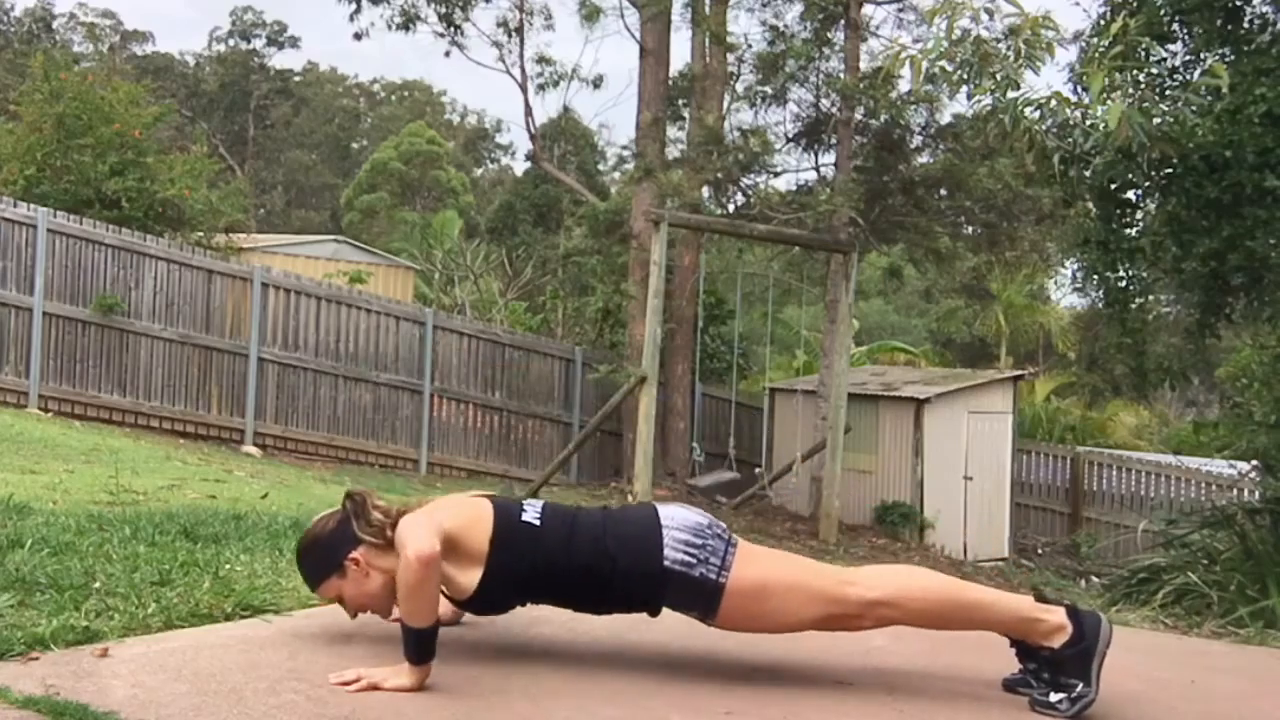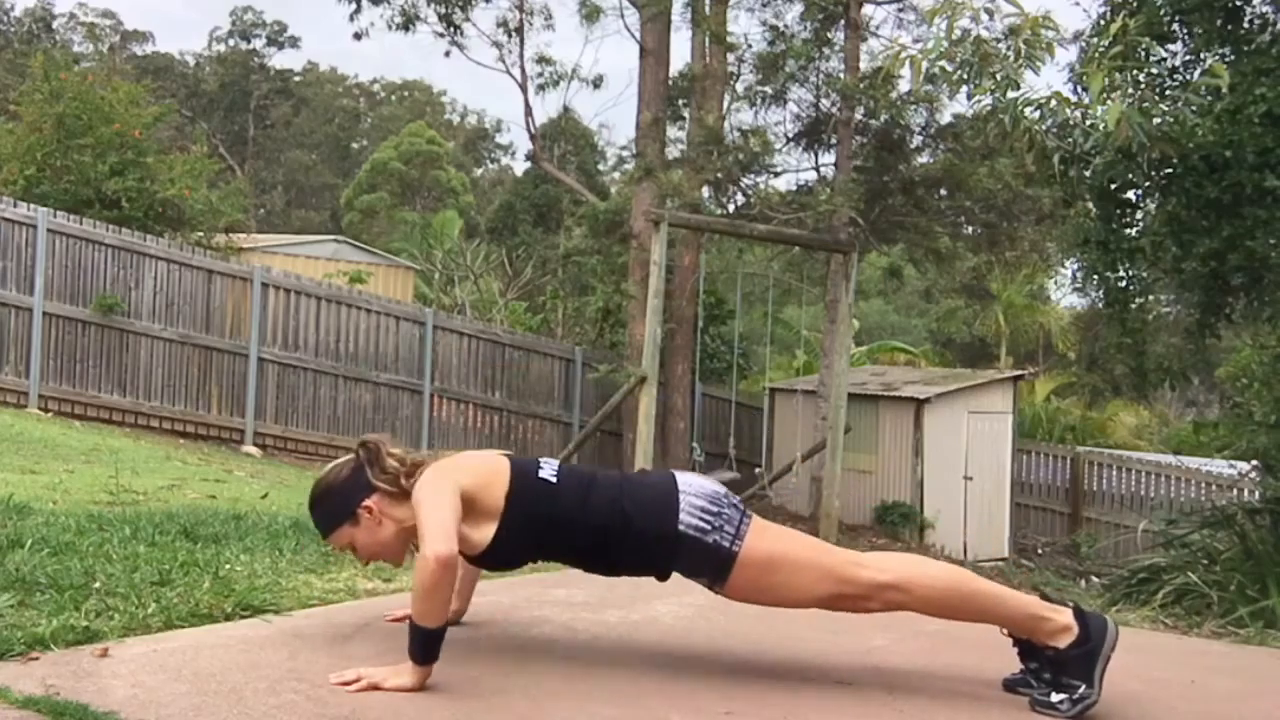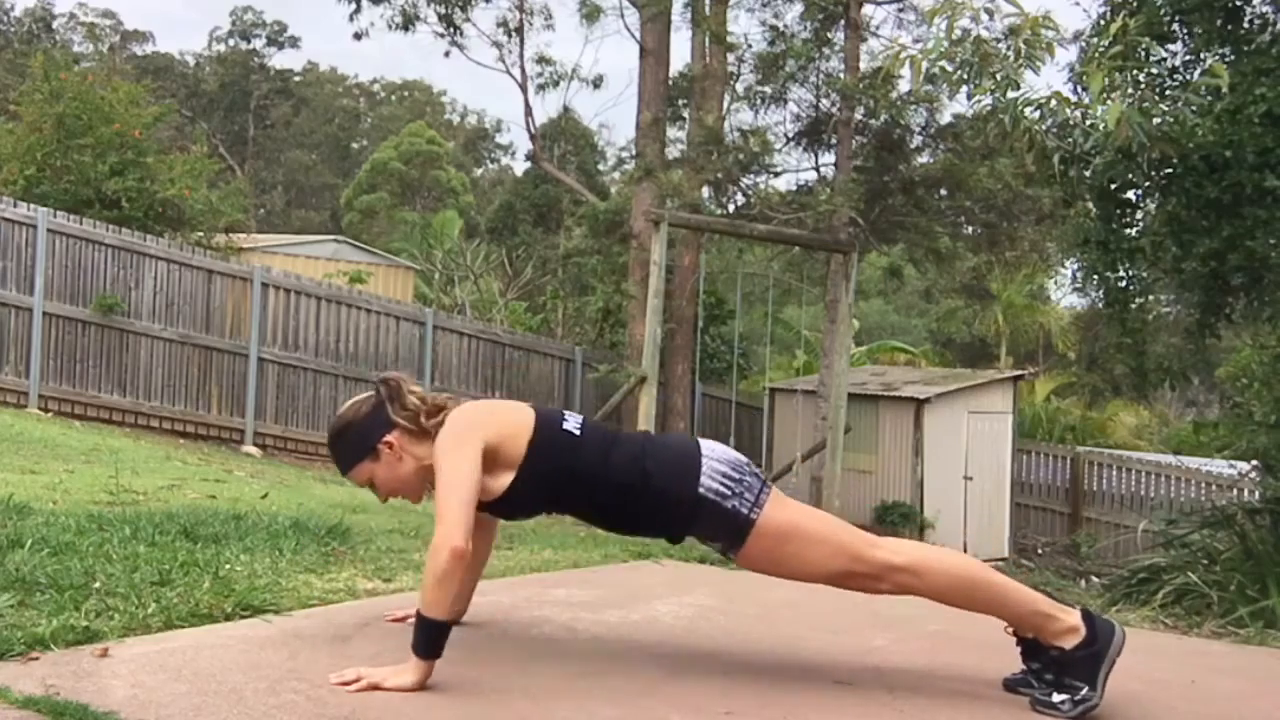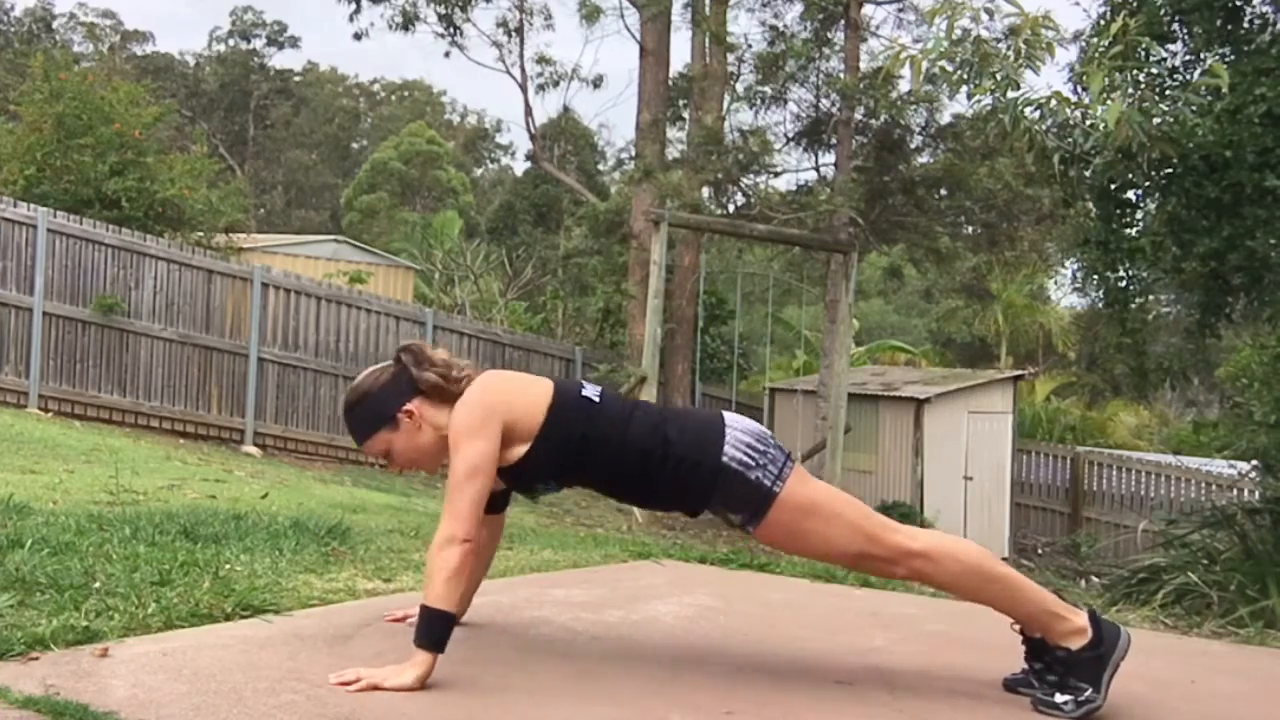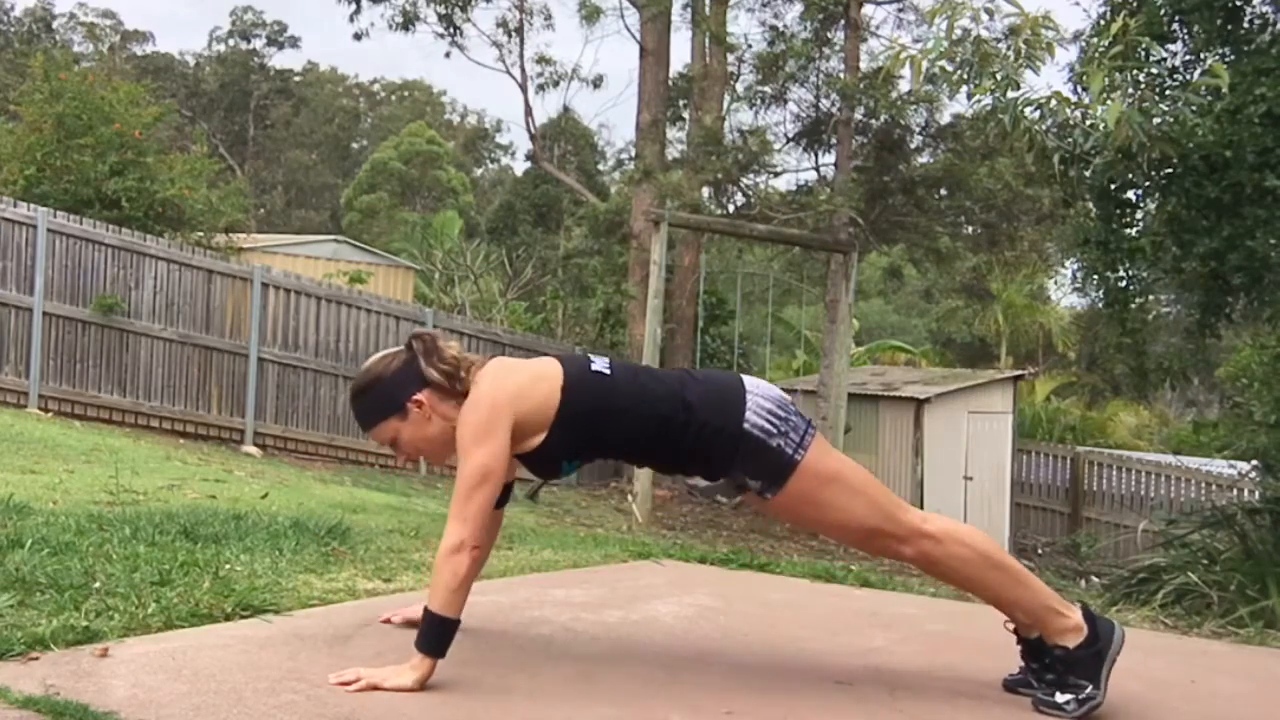
dt=0.2s
person 1, frame 1
left shoulder: (418, 531)
right shoulder: (441, 524)
left elbow: (419, 564)
right wrist: (450, 608)
left hip: (663, 555)
right hip: (652, 542)
left knee: (856, 597)
right knee: (846, 593)
left ankle: (1058, 628)
right ankle: (1036, 617)
person 1, frame 2
left shoulder: (434, 487)
right shoulder: (451, 483)
left elbow: (437, 558)
right wrist: (444, 607)
left hip: (676, 520)
right hip: (663, 511)
left knee: (863, 582)
right knee: (854, 581)
left ankle: (1064, 629)
right ankle: (1042, 624)
person 1, frame 3
left shoulder: (459, 434)
right shoulder: (468, 441)
left elbow: (454, 545)
right elbow: (480, 533)
right wrist: (448, 609)
left hip: (693, 485)
right hip: (678, 483)
left knee: (876, 563)
right knee: (864, 565)
left ankle: (1070, 633)
right ankle: (1045, 634)
person 1, frame 4
left shoulder: (476, 409)
right shoulder: (484, 419)
left elbow: (457, 538)
right elbow: (487, 525)
right wrist: (447, 608)
left hip: (714, 457)
right hip: (695, 464)
left knee: (892, 545)
right knee: (881, 550)
left ankle: (1078, 631)
right ankle: (1052, 634)
person 1, frame 5
left shoulder: (488, 403)
right shoulder: (489, 406)
left elbow: (461, 540)
right elbow: (484, 524)
right wrist: (436, 612)
left hip: (733, 423)
right hip: (713, 427)
left knee: (900, 530)
right knee: (888, 535)
left ankle: (1075, 631)
right ankle: (1046, 634)
